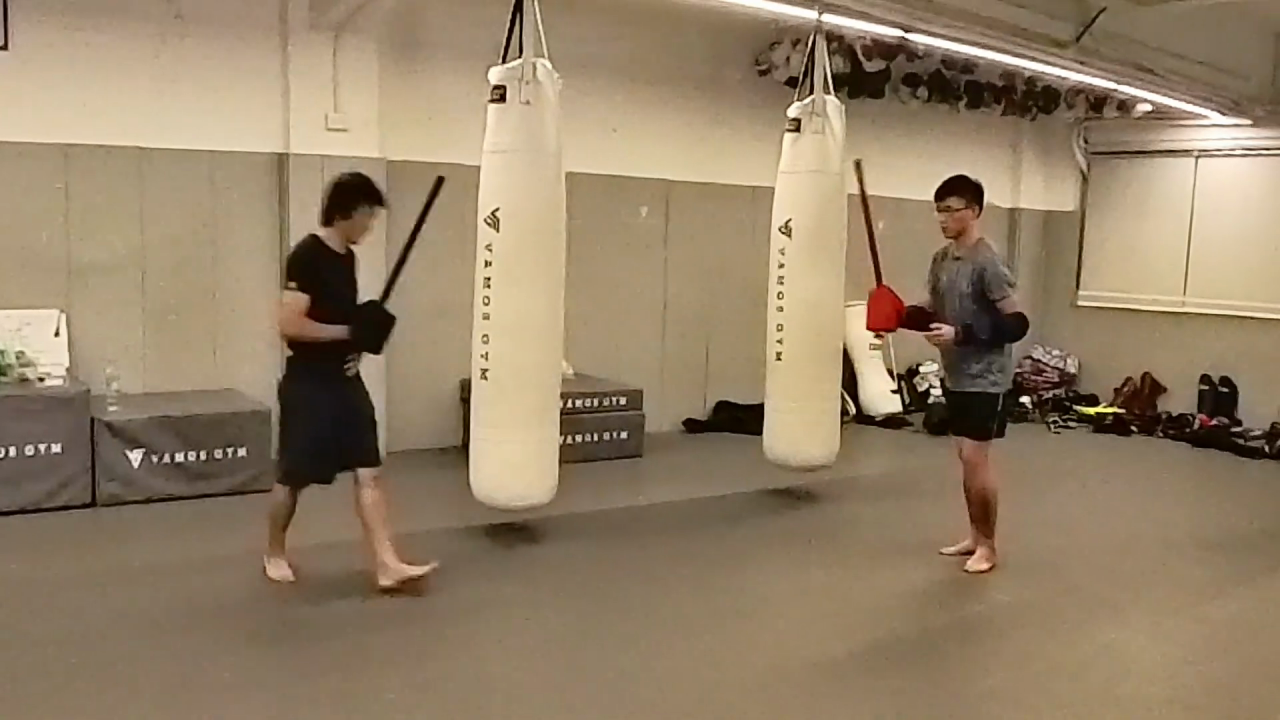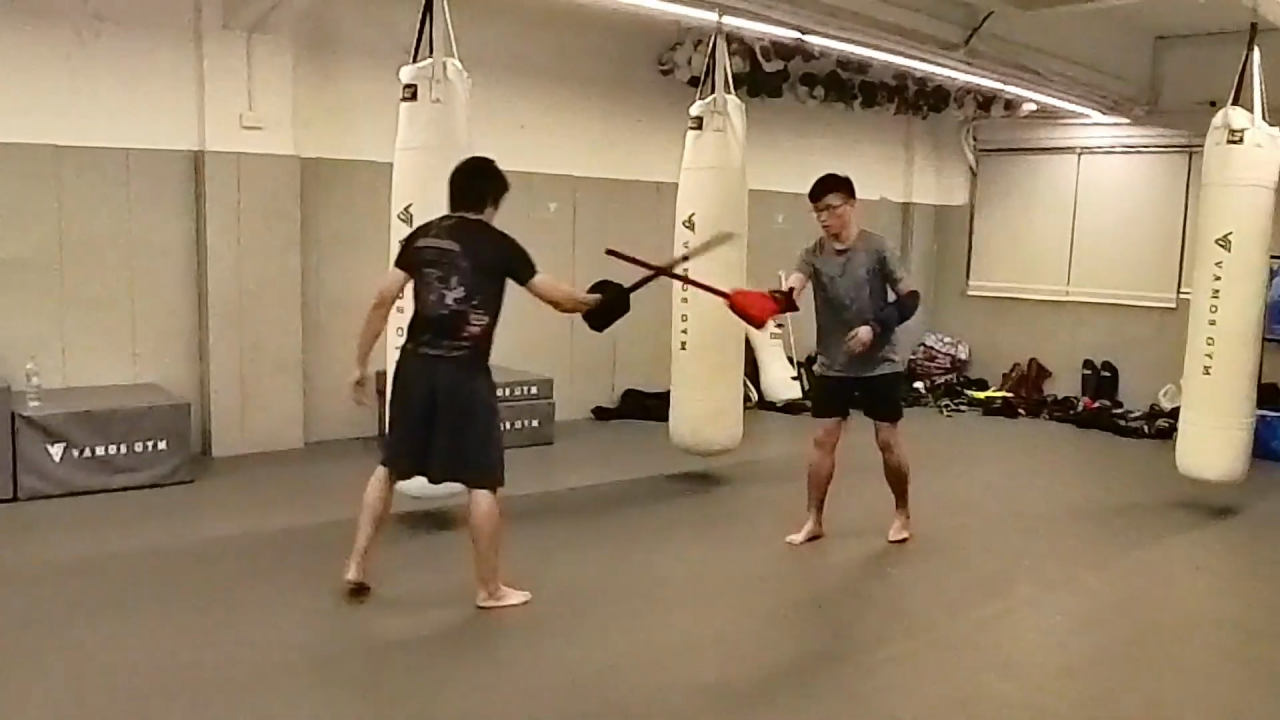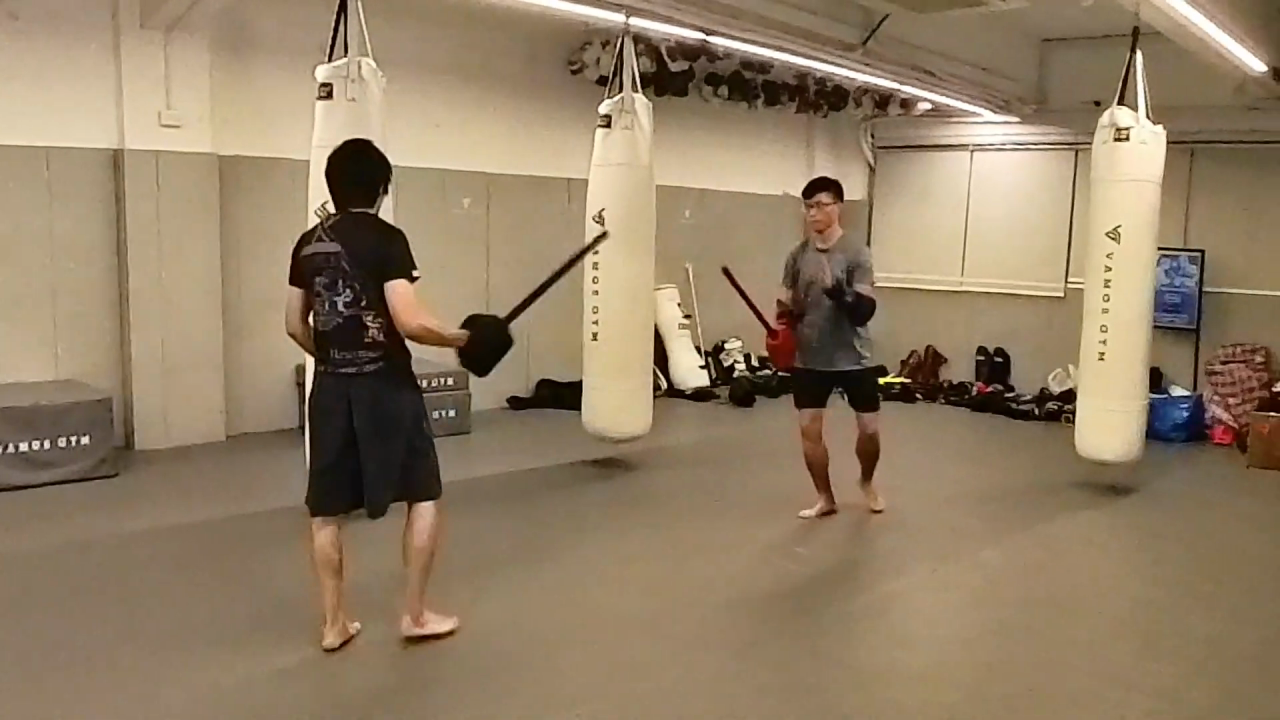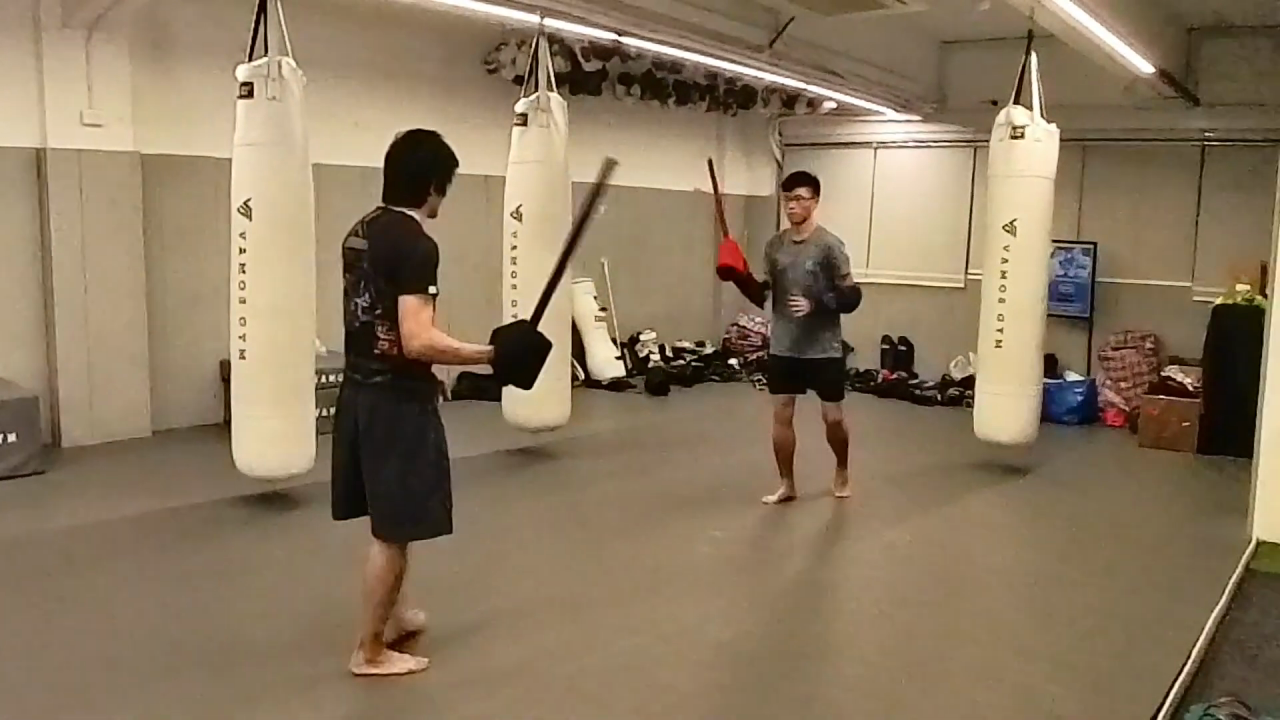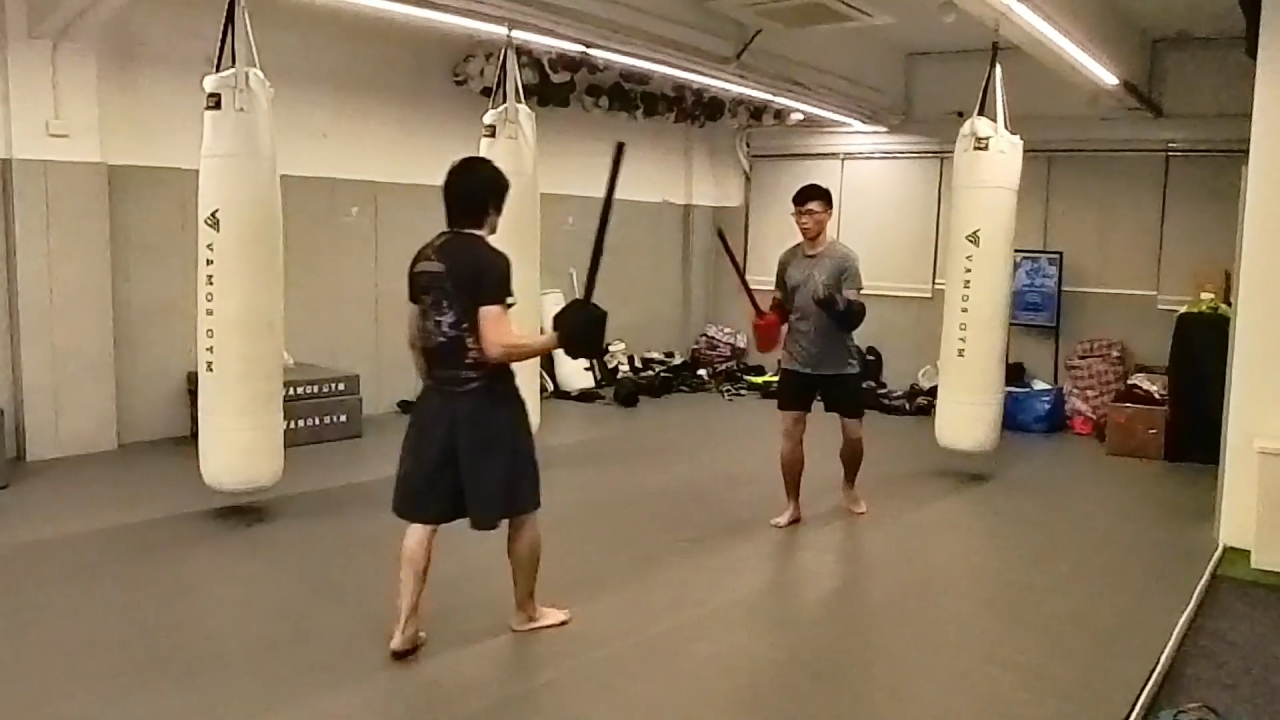
dt=1s
person 1, frame 1
left shoulder: (346, 256)
right shoulder: (307, 256)
right elbow: (290, 326)
left wrist: (363, 336)
right wrist: (349, 332)
left hip: (345, 380)
right hip: (309, 383)
left knee: (368, 473)
right knee: (294, 478)
left ankle: (387, 565)
right ankle: (275, 553)
person 1, frame 2
left shoulder: (421, 237)
right shoulder: (499, 246)
left elbow: (383, 301)
right elbow: (558, 298)
left wrist: (360, 362)
right wrist: (597, 300)
left hip: (416, 366)
right hip: (464, 373)
left knee: (391, 466)
right knee: (482, 483)
left ankle: (357, 564)
right ankle: (489, 588)
person 1, frame 3
left shoulder: (308, 244)
right shoulder: (387, 239)
left elbow: (295, 325)
right elbow: (409, 322)
right wrist: (462, 338)
left hip: (330, 387)
right hip: (385, 384)
left knee: (327, 510)
right knee: (423, 495)
left ankle: (334, 623)
right ankle: (415, 614)
person 1, frame 4
left shoulder: (359, 232)
right shoulder: (416, 245)
right elbow: (419, 342)
right wrist: (489, 353)
left hip: (357, 388)
right hip: (397, 398)
left knee: (384, 515)
right knee: (396, 527)
left ankle: (392, 615)
right ankle: (370, 650)
person 1, frame 5
left shoulder: (424, 259)
right shoulder: (489, 261)
right elbow: (498, 347)
right wrist: (558, 338)
left hip: (437, 401)
right hip: (487, 402)
left knee: (423, 516)
right knee: (521, 510)
left ankle: (406, 626)
right ankle: (526, 610)
person 2, frame 1
left shoulder: (988, 262)
right shoulder: (941, 259)
left elbow: (1017, 324)
left wrist: (961, 335)
right wrist: (902, 315)
left hip: (985, 378)
right hip: (956, 377)
left knee: (977, 459)
right knee: (966, 458)
left ankle: (987, 545)
right ankle: (976, 536)
person 2, frame 2
left shoulder: (876, 250)
right shoulder: (813, 254)
left elbow: (908, 299)
right elbow: (793, 287)
left wrist: (874, 327)
left hip: (879, 364)
right hip: (833, 367)
left knee: (888, 442)
right knee: (823, 441)
left ankle: (902, 514)
right ankle: (814, 521)
person 2, frame 3
left shoulder: (856, 253)
right shoulder: (798, 255)
left elbow: (865, 310)
right elbow: (787, 304)
left wrist: (834, 288)
left hip: (853, 360)
right hip: (809, 360)
left knee: (869, 429)
right knee: (809, 430)
left ankle: (867, 483)
right ankle: (826, 499)
person 2, frame 4
left shoulder: (829, 245)
right shoulder: (774, 245)
left elbow: (852, 297)
right elbow: (761, 295)
left wrist: (816, 305)
right wrist: (738, 275)
left hip: (823, 349)
right hip: (783, 348)
left knee: (833, 418)
right knee: (781, 416)
left ankle: (841, 470)
right ankle: (787, 484)
person 2, frame 5
left shoulder: (844, 259)
right shoulder: (788, 259)
left elbow: (854, 316)
left wrist: (825, 299)
right wrist: (768, 322)
left hip: (839, 365)
right hip: (796, 364)
left knee: (853, 434)
right knee: (791, 433)
left ankle: (848, 488)
right ankle: (792, 506)
